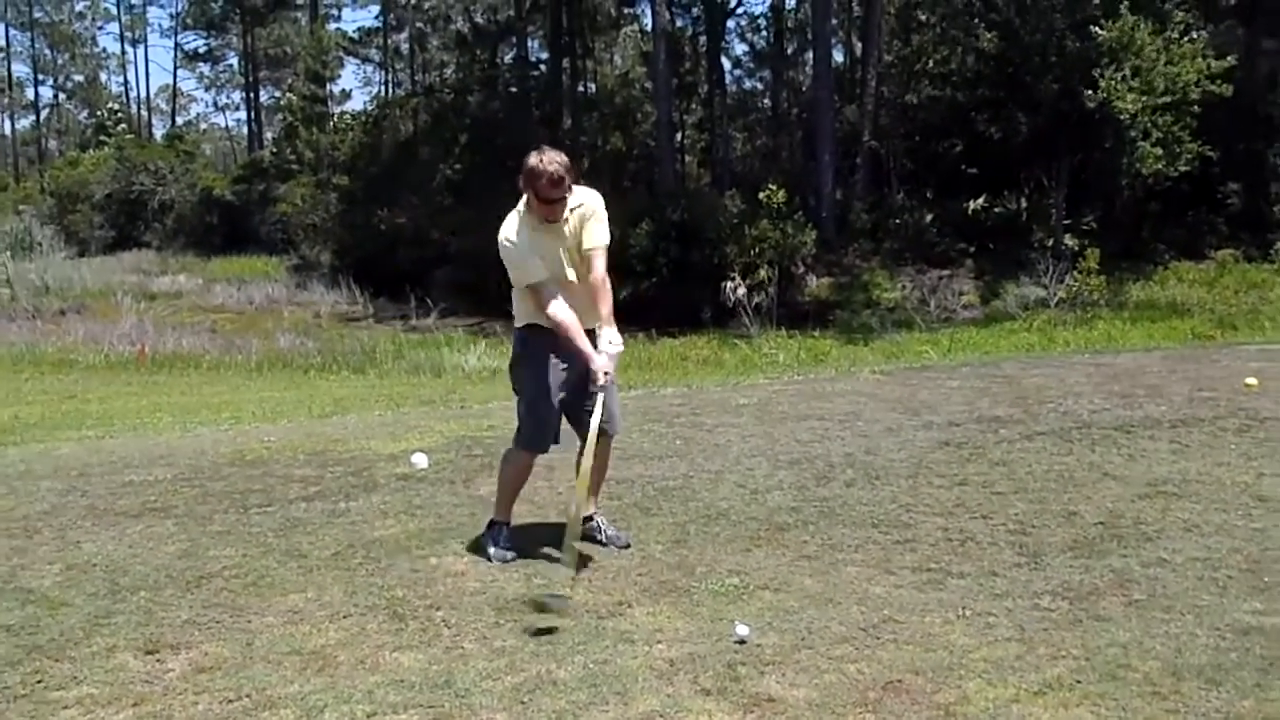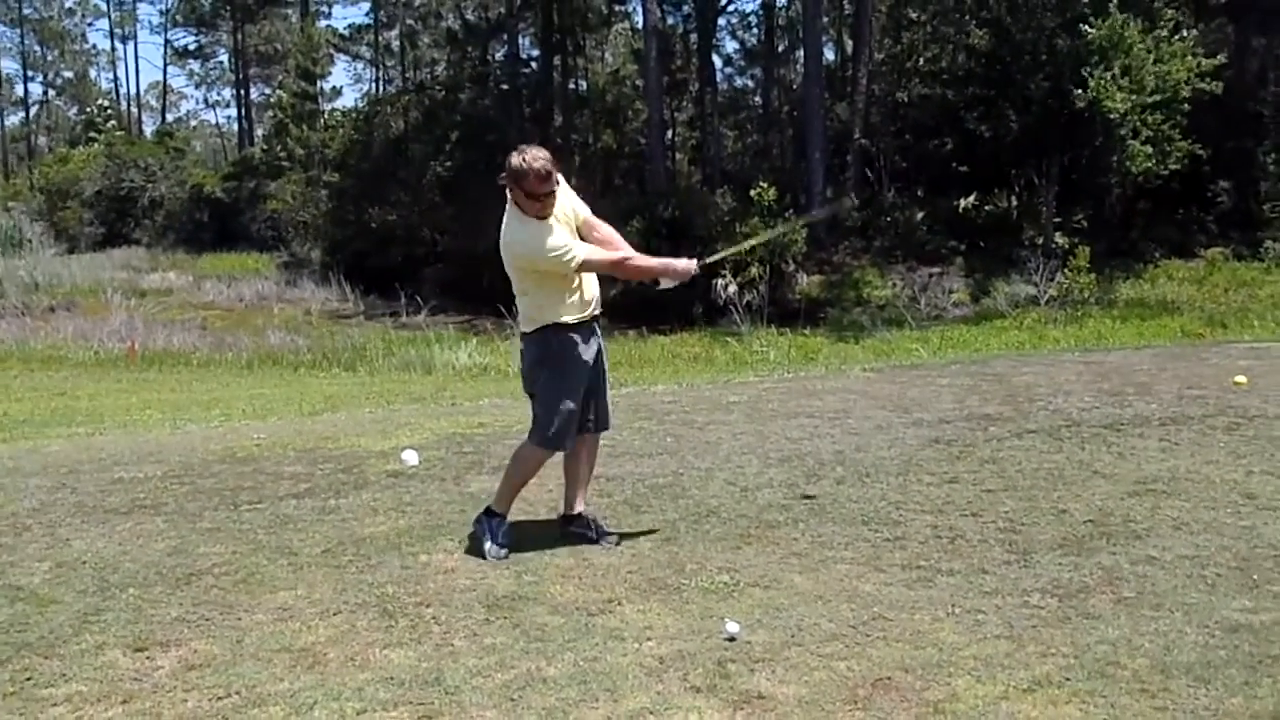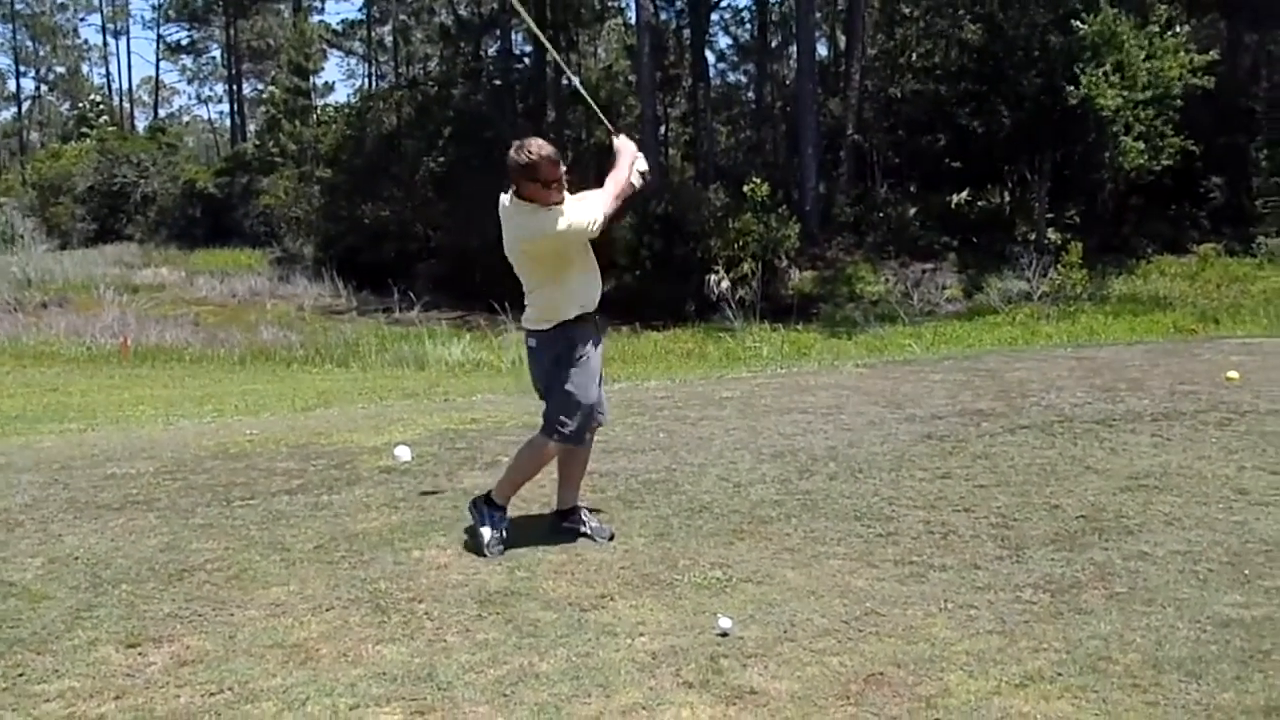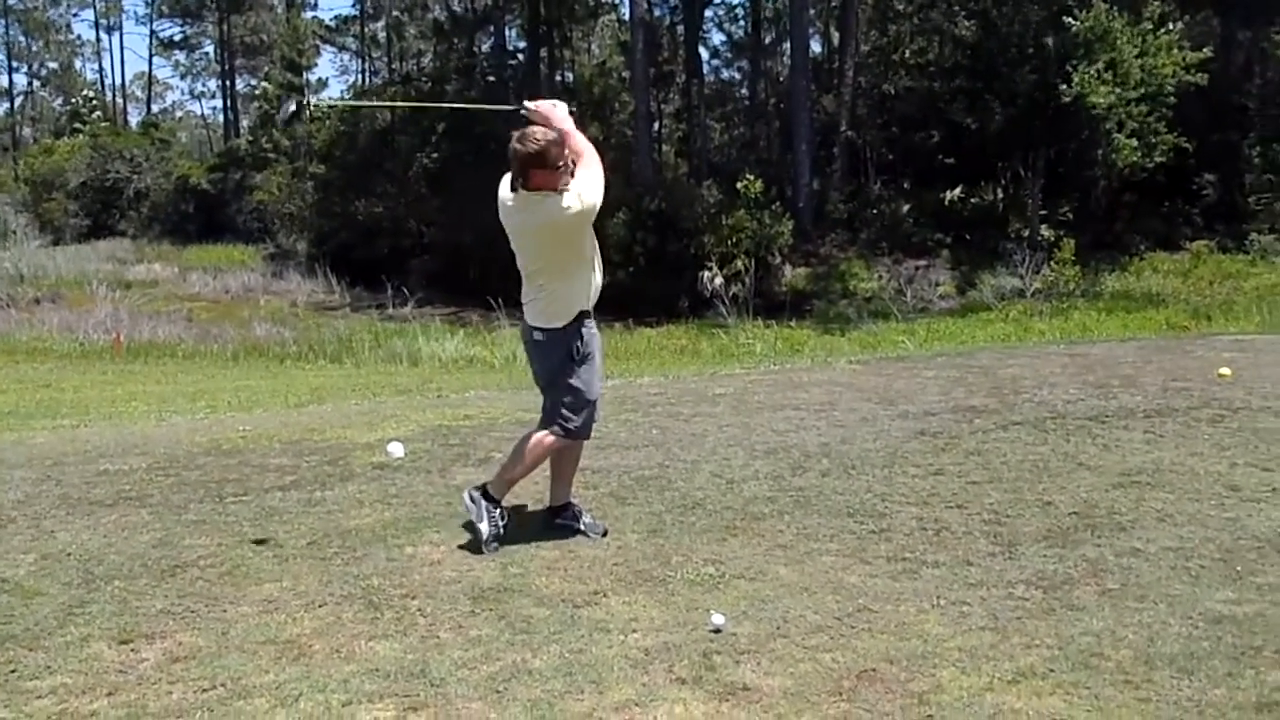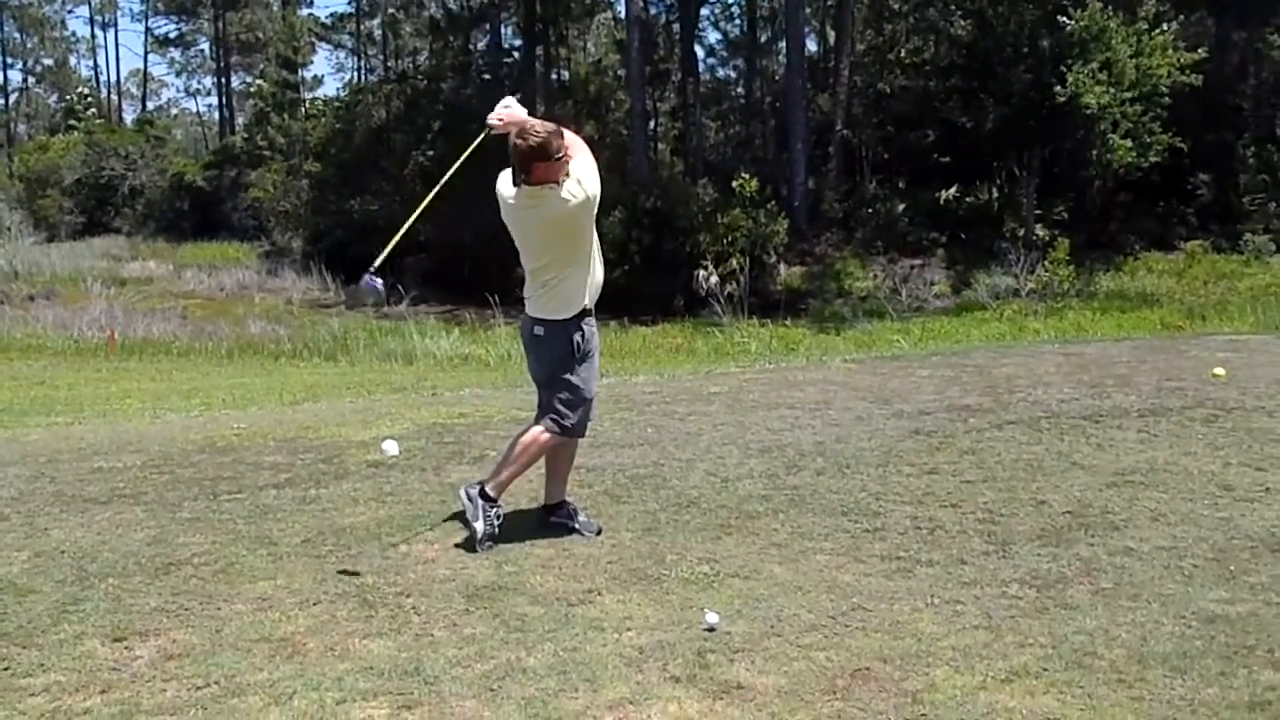
dt=0.1s
person 1, frame 1
left shoulder: (589, 202)
right shoulder: (514, 236)
left elbow: (597, 268)
right elbow: (551, 301)
left wrist: (607, 327)
right wrist: (585, 352)
left hip: (590, 333)
right hip: (541, 340)
left knee: (603, 430)
right knee: (531, 439)
left ankle: (589, 518)
right ankle: (499, 524)
person 1, frame 2
left shoulder: (554, 192)
right shoulder: (524, 239)
left elbow: (595, 230)
right elbow: (604, 263)
left wrist: (639, 260)
right wrist: (665, 267)
left hip: (584, 327)
right hip: (552, 338)
left knee: (588, 426)
right knee: (548, 435)
left ankle: (574, 513)
right ankle: (494, 516)
person 1, frame 3
left shoulder: (515, 202)
right shoulder: (557, 225)
left elbow: (587, 198)
right elbow: (608, 199)
left wrist: (626, 172)
right wrist: (626, 155)
left hip: (570, 325)
right hip: (563, 335)
left knee: (585, 422)
right knee: (564, 430)
left ankle: (568, 509)
right ankle: (492, 504)
person 1, frame 4
left shoulder: (510, 192)
right shoulder: (570, 208)
left elbow: (568, 175)
right elbow: (588, 161)
left wrist: (552, 126)
right wrist: (563, 123)
left hip: (549, 321)
right hip: (567, 329)
left knee: (572, 417)
right knee: (563, 423)
left ankle: (561, 507)
right ankle: (490, 497)
person 1, frame 5
left shoulder: (508, 190)
right shoulder: (575, 199)
right elbow: (580, 146)
left wrist: (520, 130)
right wrist: (522, 122)
left hip: (545, 318)
right hip: (568, 325)
left knee: (568, 416)
right knee: (556, 421)
left ankle: (556, 503)
right ankle: (487, 494)
